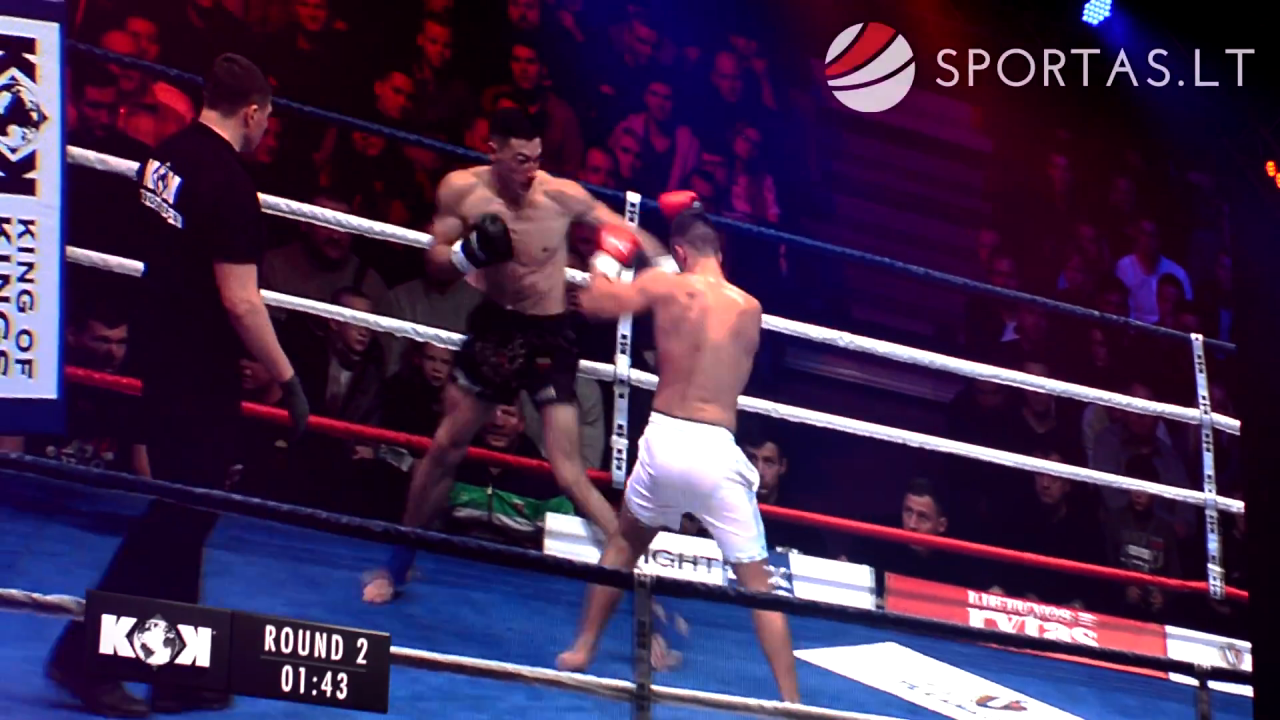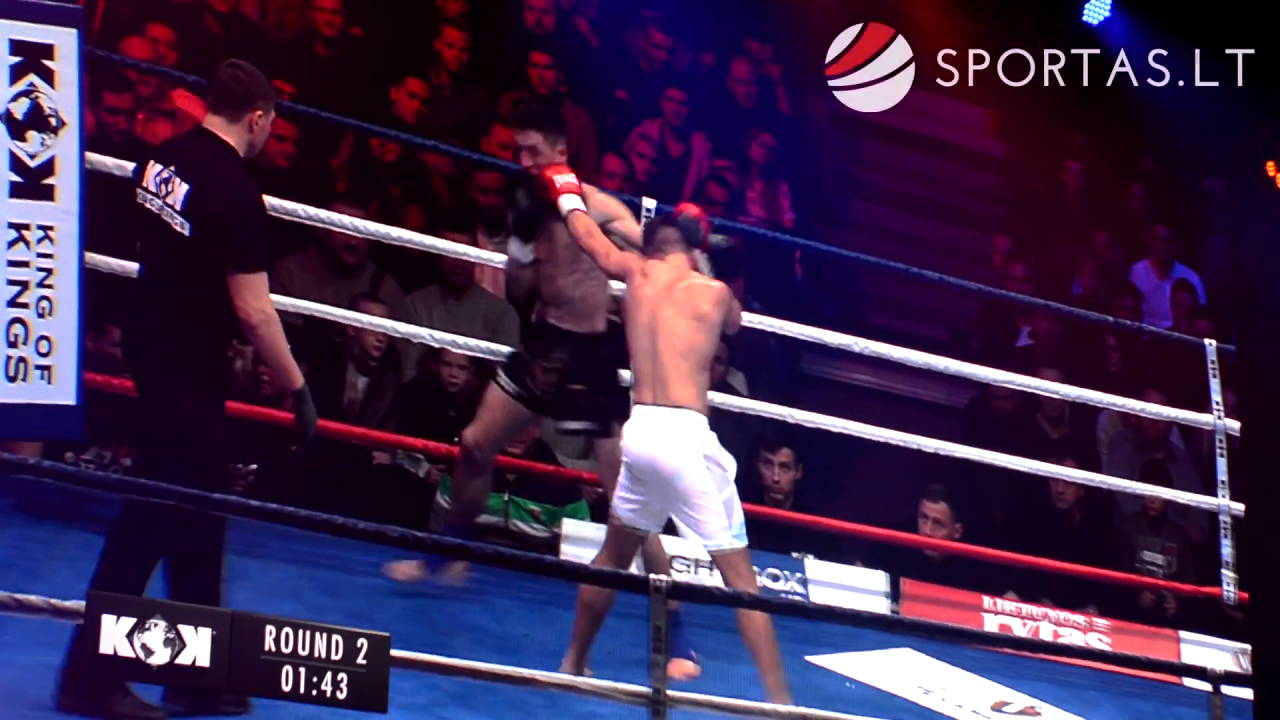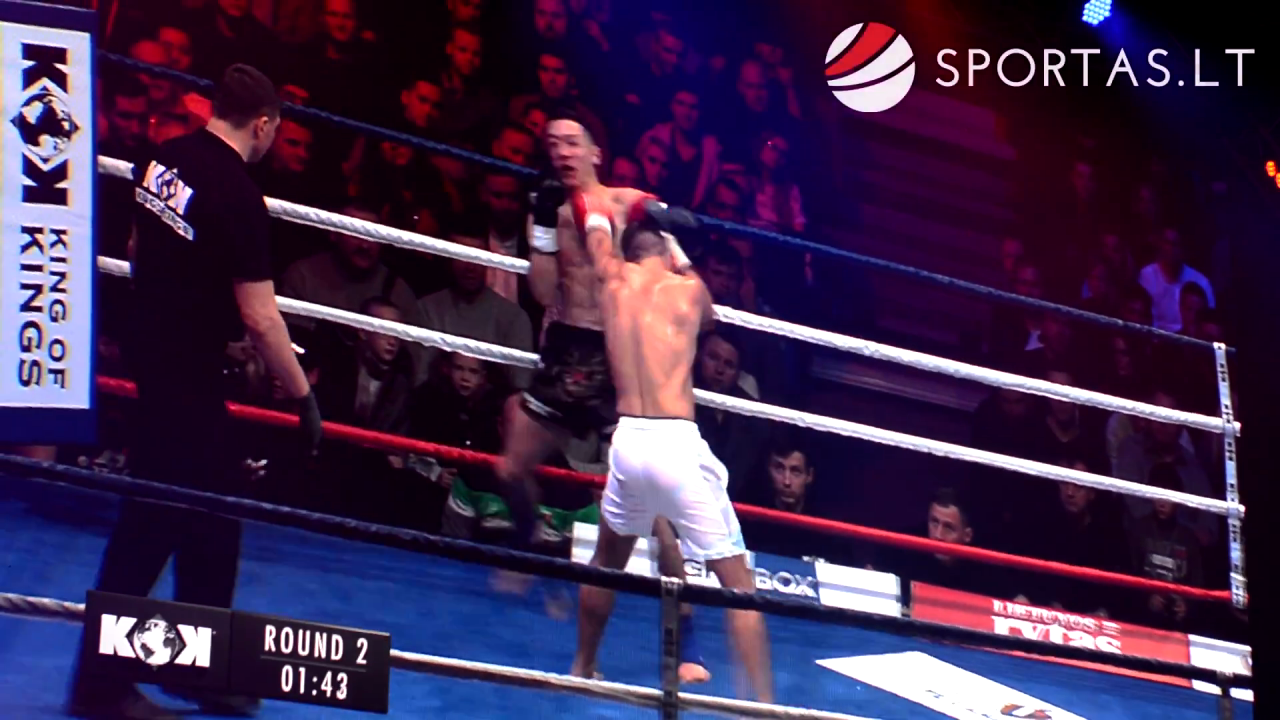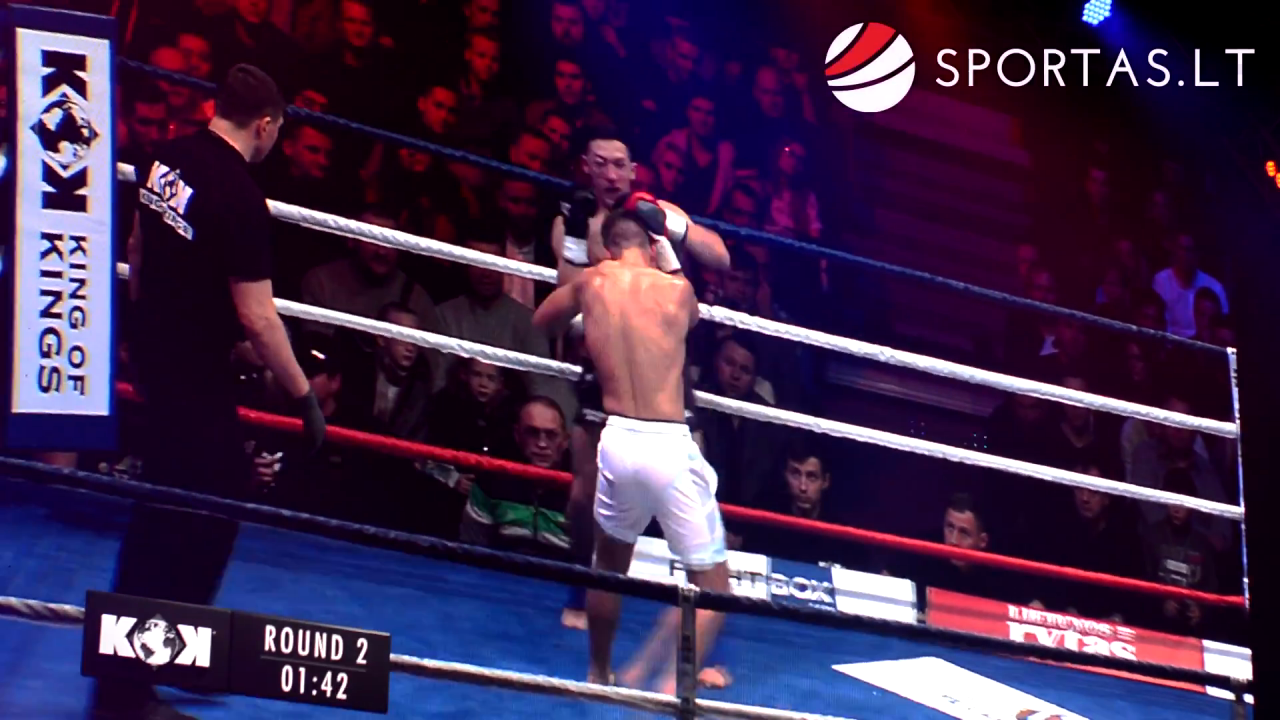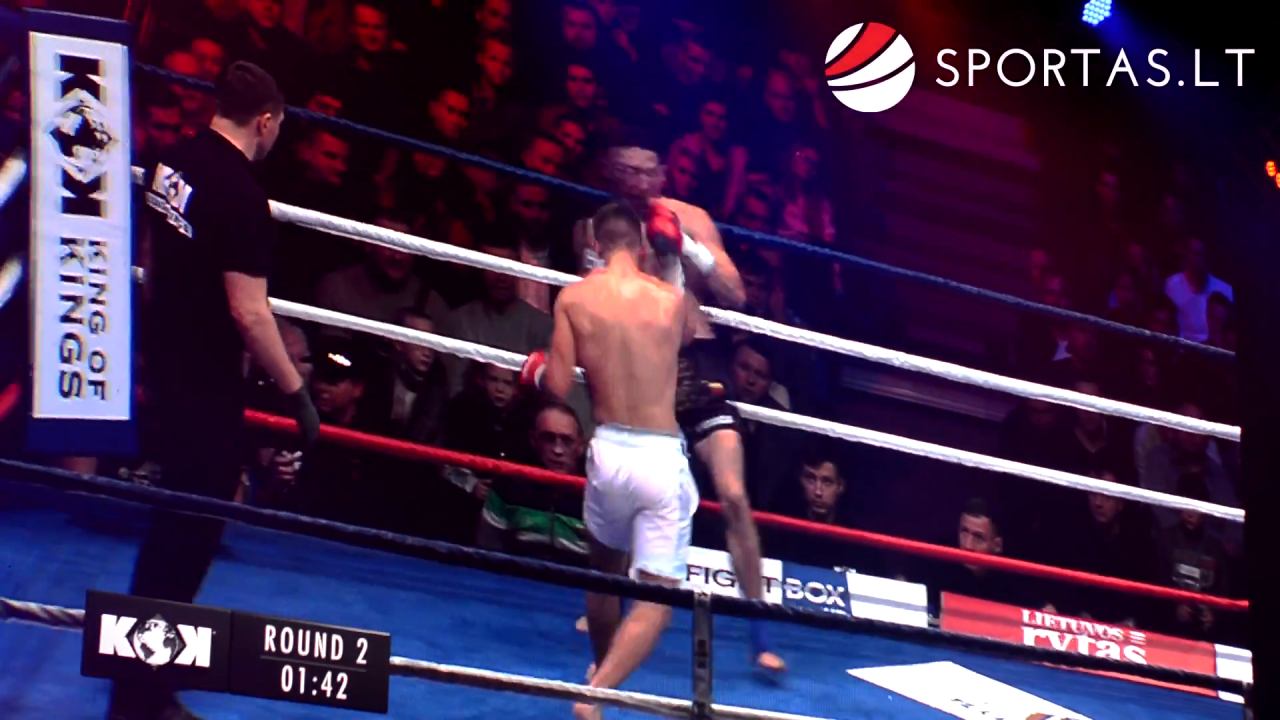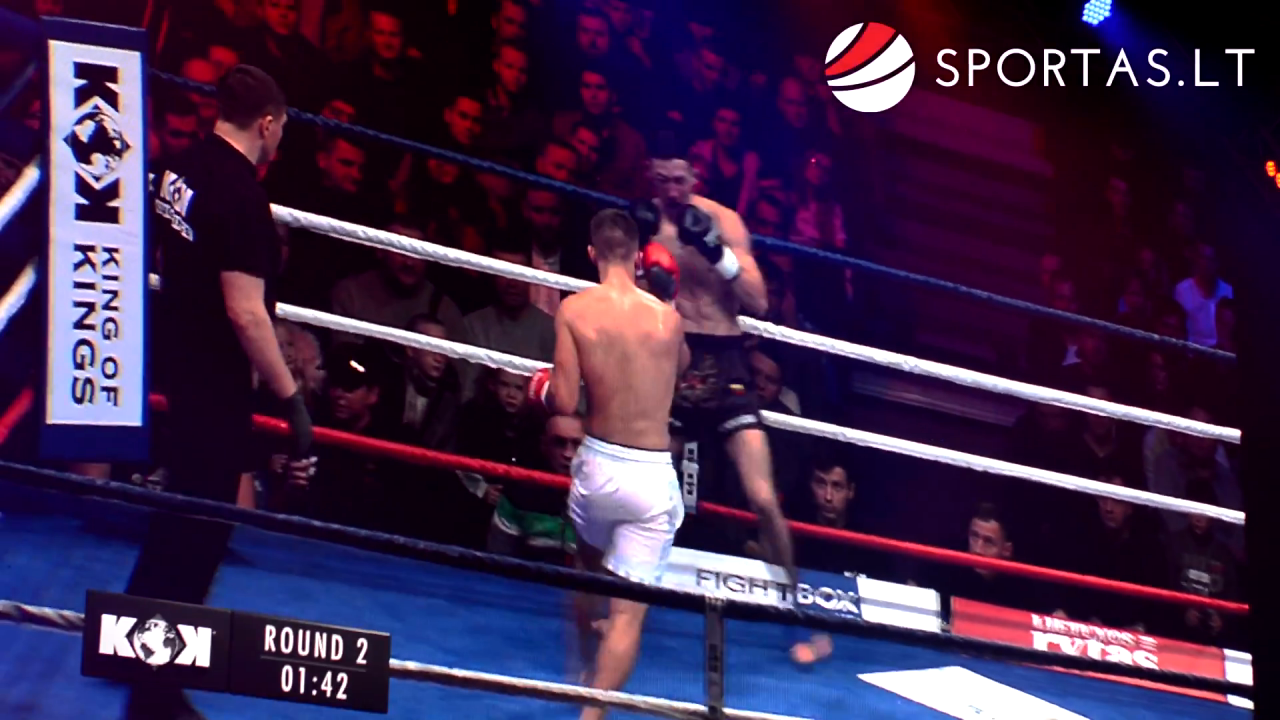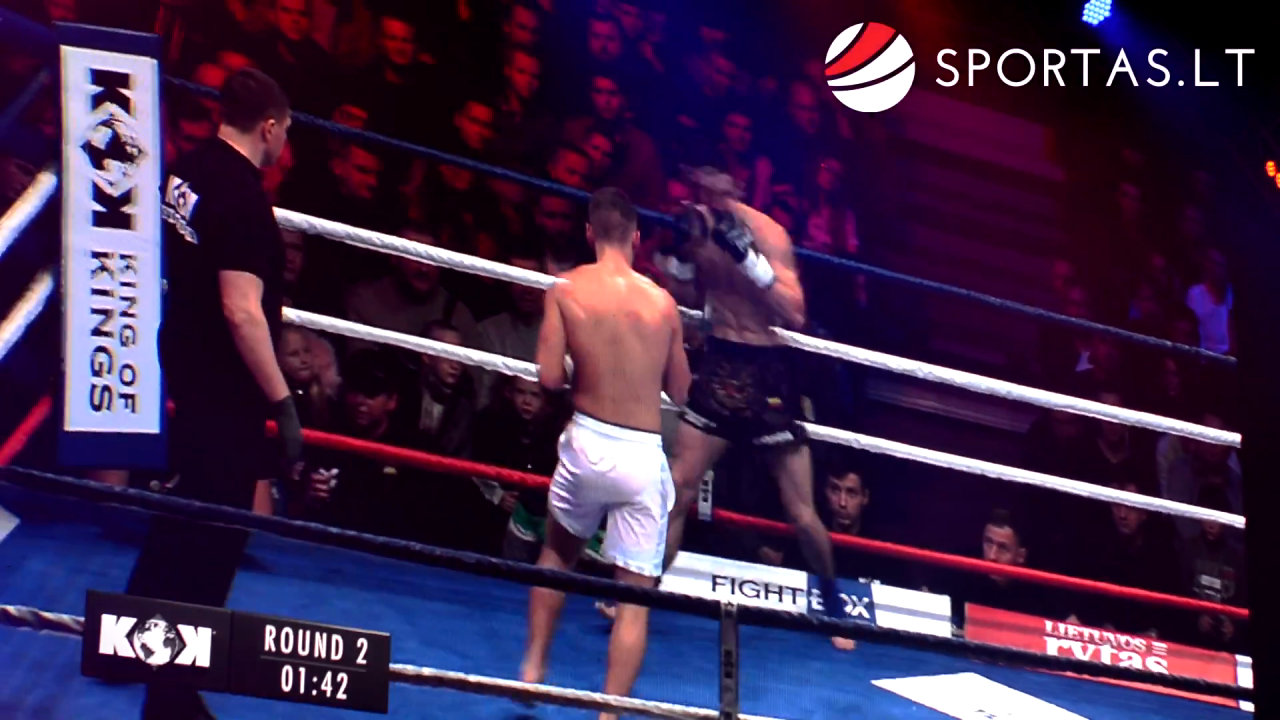
dt=0.1s
person 1, frame 1
left shoulder: (164, 154)
right shoulder: (228, 185)
right elbow: (241, 301)
right wrist: (288, 379)
left hip: (160, 345)
right hip: (198, 360)
left knee: (187, 500)
right knee: (184, 505)
right ankle: (82, 652)
person 1, frame 2
left shoulder: (163, 157)
right shoulder: (235, 192)
right elbow: (253, 311)
right wrist: (298, 389)
left hip: (152, 346)
right hip: (187, 362)
left knee: (193, 502)
right knee: (165, 511)
person 1, frame 3
left shoulder: (164, 158)
right shoulder: (237, 198)
right elbow: (259, 316)
right wrist: (303, 394)
left hip: (151, 347)
right hip: (186, 366)
left knee: (210, 503)
right knee: (163, 510)
person 1, frame 4
left shoulder: (167, 157)
right shoulder: (238, 198)
left elbow: (138, 248)
right elbow: (256, 315)
right wrist: (304, 396)
left hip: (157, 347)
right hip: (191, 364)
left knee: (218, 494)
right knee: (174, 514)
person 1, frame 5
left shoulder: (174, 159)
right shoulder: (240, 194)
right elbow: (250, 313)
right wrist: (298, 394)
left hip: (168, 350)
right hip: (203, 367)
left knee: (186, 497)
right knee: (193, 513)
person 1, frame 6
left shoulder: (181, 164)
right shoulder: (241, 196)
right elbow: (246, 312)
right wrist: (292, 398)
left hip: (181, 354)
right hip: (214, 370)
left knee: (189, 502)
right knee: (199, 519)
person 1, frame 7
left shoulder: (187, 167)
right shoulder: (243, 197)
right elbow: (244, 311)
right wrist: (282, 401)
left hip: (185, 357)
right hip: (222, 373)
left knee: (195, 499)
right knee: (217, 522)
person 2, frame 1
left shoulder: (667, 287)
right shoulder: (748, 307)
left elbow: (597, 303)
left wrist: (609, 256)
left hip: (662, 441)
right hip: (715, 451)
left knee: (626, 541)
right knee: (758, 585)
left ankle: (584, 649)
right ankle: (791, 706)
person 2, frame 2
left shoulder: (639, 270)
right shoulder: (717, 292)
left elbow: (591, 243)
left wrist: (568, 197)
right wrist: (698, 253)
left hip: (642, 432)
right hip: (689, 438)
left knee: (615, 553)
right knee: (741, 580)
left ankle: (573, 665)
right ankle: (780, 703)
person 2, frame 3
left shoulder: (614, 276)
right shoulder: (692, 289)
left elbow: (596, 244)
left wrist: (591, 219)
right wrist: (667, 236)
left hip: (630, 442)
right hip: (681, 448)
left knee: (608, 557)
right knee: (735, 582)
left ankle: (583, 669)
right ankle: (764, 704)
person 2, frame 4
left shoulder: (589, 282)
right shoulder: (677, 290)
left elbow: (545, 318)
right wrist: (662, 239)
left hip: (617, 442)
right hip: (671, 450)
left knee: (609, 565)
right knee: (711, 589)
left ankle: (598, 675)
right ankle: (663, 680)
person 2, frame 5
left shoulder: (574, 297)
right shoulder: (671, 301)
left elbow: (559, 387)
left wrist: (537, 371)
left hip: (609, 453)
right hip: (664, 459)
left knee: (604, 569)
right knee: (654, 602)
person 2, frame 6
left shoulder: (573, 309)
right shoulder: (669, 317)
left elbow: (566, 402)
left wrist: (542, 390)
left hip: (598, 464)
right hip: (651, 475)
left knee: (588, 562)
right knee: (627, 613)
left ankle: (585, 674)
person 2, frame 7
left shoulder: (566, 288)
right shoulder: (663, 301)
left elbow: (550, 378)
right elbow: (678, 385)
left hip: (585, 442)
right hip: (640, 456)
left knee: (558, 551)
right knee: (635, 599)
left ankle: (532, 668)
person 3, frame 1
left shoulder: (564, 194)
right shoulder: (461, 189)
left elbow: (619, 231)
right elbow: (438, 261)
left wrist: (664, 263)
right wrist: (470, 251)
left hip: (548, 338)
right hip: (493, 329)
left knee: (569, 477)
right knee: (442, 453)
right ankle: (397, 566)
person 3, frame 2
left shoulder: (597, 206)
right shoulder: (528, 206)
right elbow: (518, 292)
right wrist: (523, 237)
left hip: (588, 355)
right hip: (542, 340)
right knee: (475, 445)
left ankle: (678, 634)
right ankle: (444, 556)
person 3, frame 3
left shoulder: (625, 204)
right shoulder: (547, 212)
right elbow: (539, 289)
right wrist: (543, 223)
left hip: (615, 358)
right hip: (562, 351)
right knee: (511, 473)
left ankle: (686, 641)
right ankle: (525, 557)
person 3, frame 4
left shoulder: (657, 207)
right shoulder: (569, 223)
left elbow: (720, 261)
left wrist: (666, 221)
right wrist: (575, 234)
right knee: (583, 498)
right ankle: (580, 591)
person 3, frame 5
left shoulder: (690, 220)
right shoulder: (598, 229)
left elbow: (735, 295)
left wrist: (688, 246)
right wrist: (603, 252)
left hip: (701, 364)
left knee: (732, 500)
left ankle: (756, 638)
person 3, frame 6
left shoulder: (724, 221)
right shoulder: (644, 216)
left elbow: (760, 303)
left wrist: (715, 249)
right wrist: (637, 242)
left hip: (726, 362)
left knee: (761, 499)
person 3, frame 7
left shoulder: (767, 234)
right shoulder: (693, 226)
left elbow: (795, 315)
right elbow: (675, 305)
left wrist: (747, 255)
right wrist: (675, 255)
left hip: (768, 369)
right hip: (717, 364)
left knee: (800, 511)
right knee: (678, 488)
left ankle: (834, 607)
